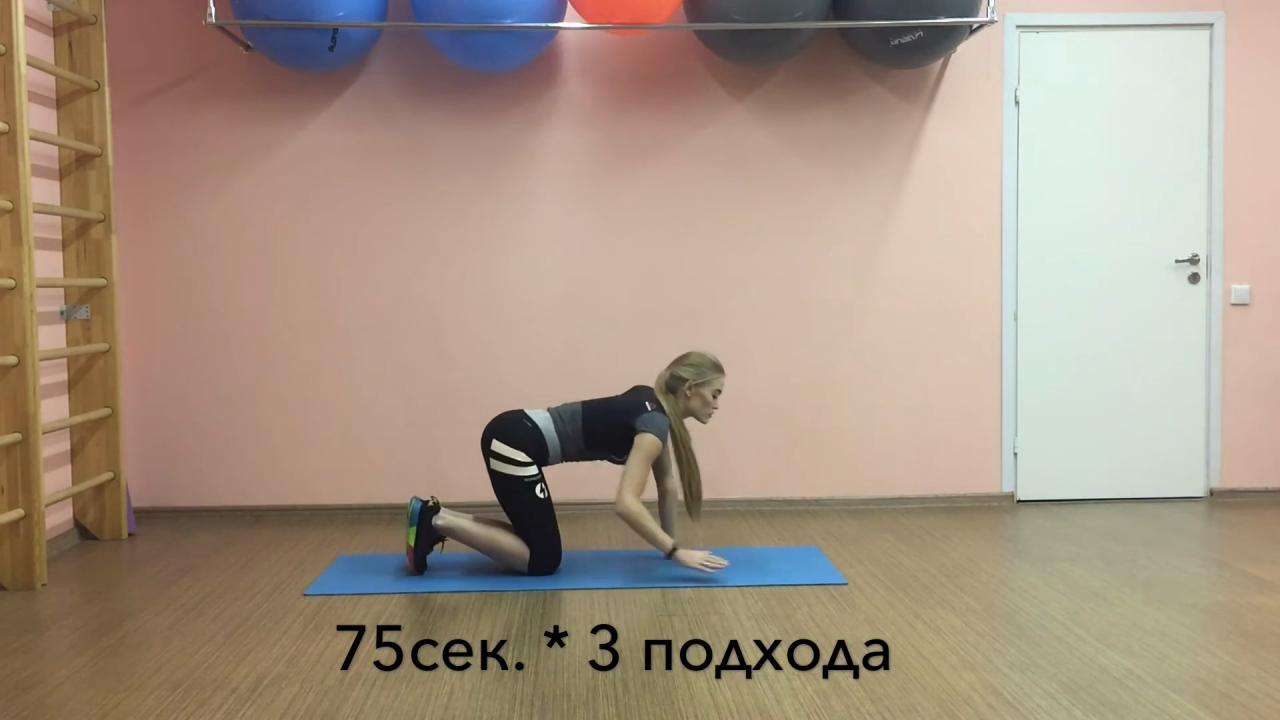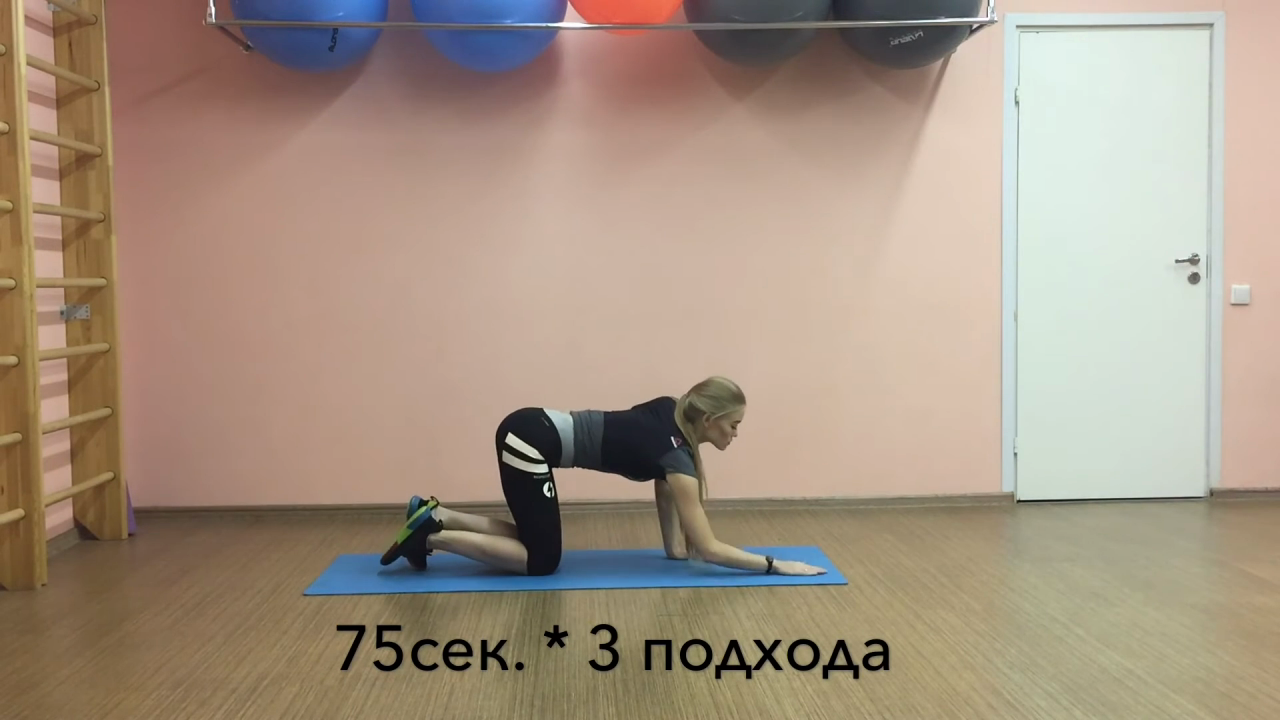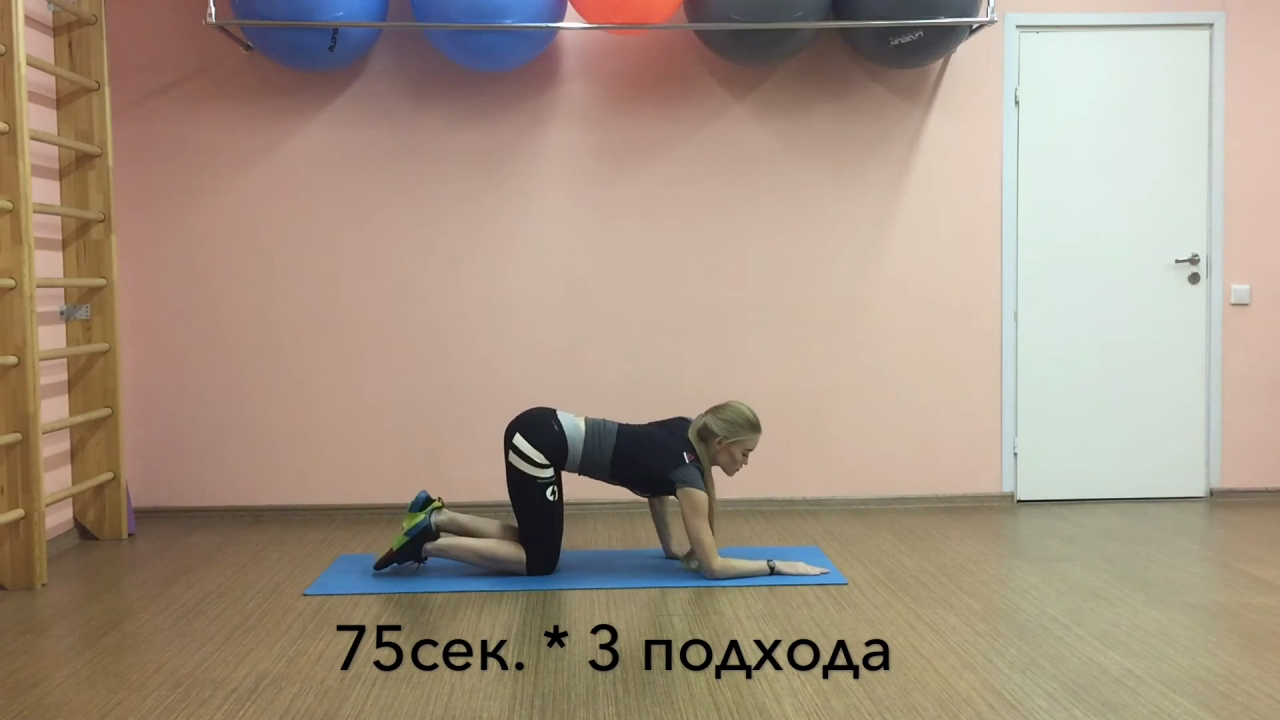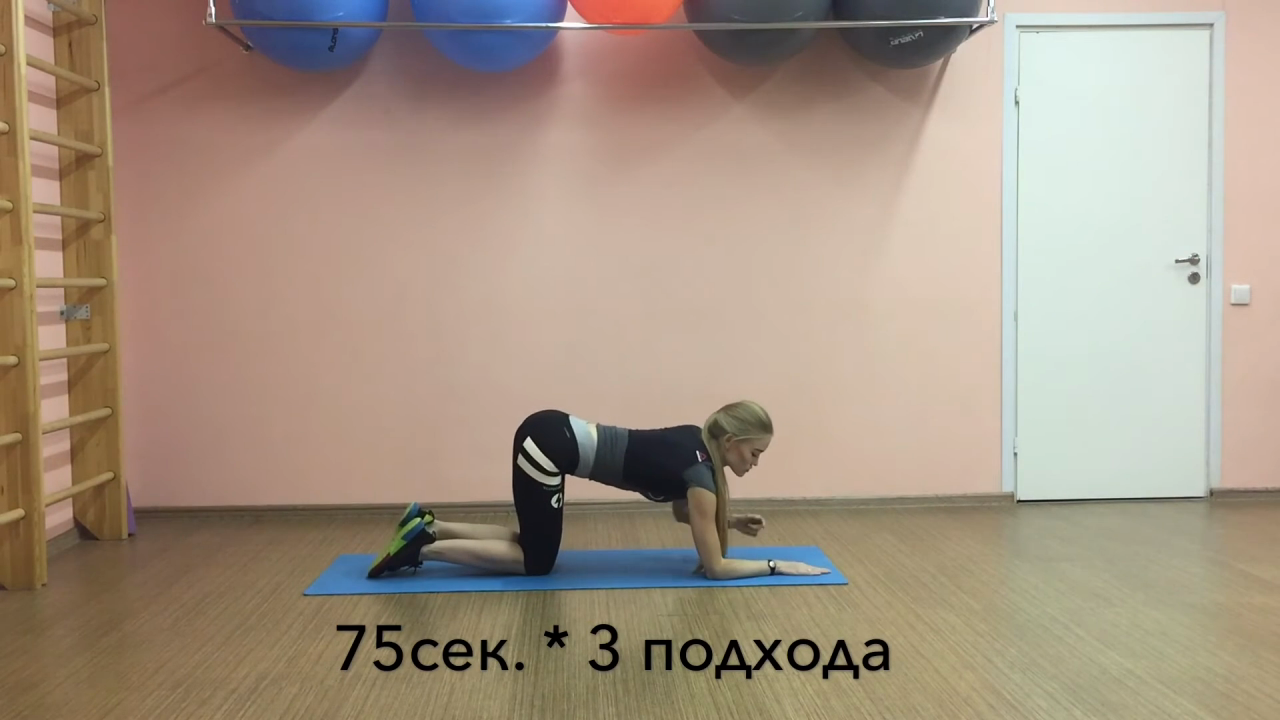
dt=0.5s
person 1, frame 1
left shoulder: (656, 408)
right shoulder: (655, 422)
left elbow: (666, 483)
right elbow: (626, 503)
left wrist: (675, 548)
right wrist: (676, 552)
left hip: (511, 436)
right hip: (514, 443)
left knee: (536, 542)
right knee: (544, 561)
left ankle: (437, 516)
right ankle: (439, 522)
person 1, frame 2
left shoulder: (672, 411)
right shoulder: (676, 454)
left elbow: (662, 484)
right elbow: (709, 548)
left wrist: (672, 548)
right wrist: (775, 564)
left hip: (527, 430)
right hip: (529, 440)
left knee: (536, 541)
right knee: (542, 560)
left ankle: (436, 516)
right ankle: (430, 536)
person 1, frame 3
left shoulder: (686, 430)
right shoulder: (689, 471)
right elbow: (713, 566)
left wrist: (670, 549)
right wrist: (778, 566)
left hip: (539, 429)
right hip: (539, 442)
left knee: (536, 541)
right knee: (541, 561)
left ankle: (438, 516)
right ankle: (429, 542)
person 1, frame 4
left shoulder: (697, 440)
right shoulder: (700, 472)
left elbow: (682, 512)
right elbow: (715, 567)
left wrist: (736, 522)
right wrist: (778, 565)
left hip: (549, 432)
right hip: (549, 445)
left knee: (535, 544)
right knee: (537, 561)
left ankle: (429, 527)
right ankle: (423, 547)
